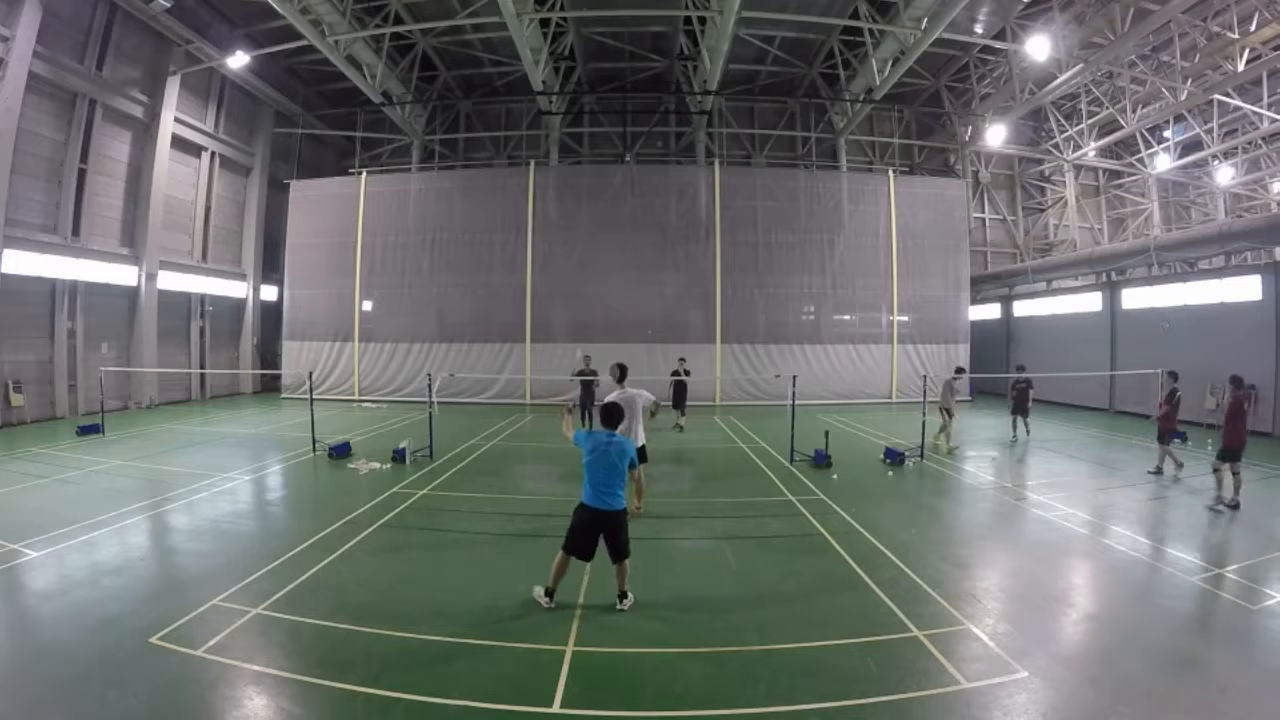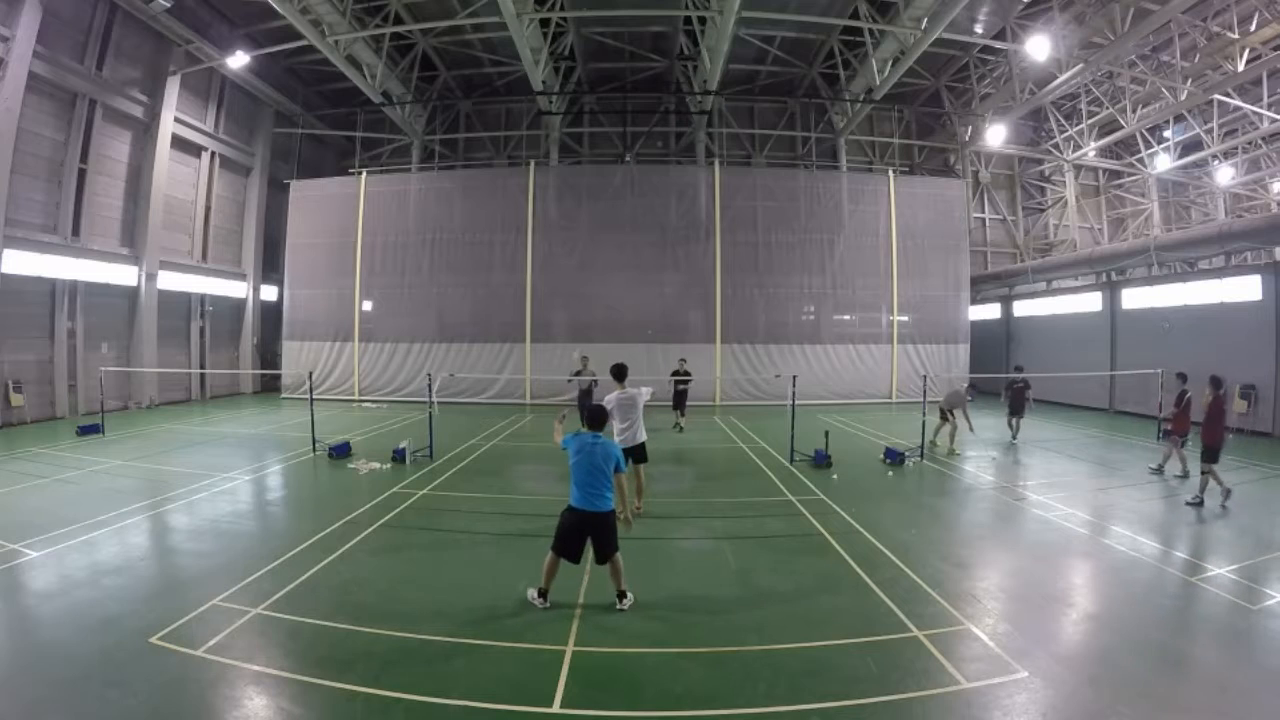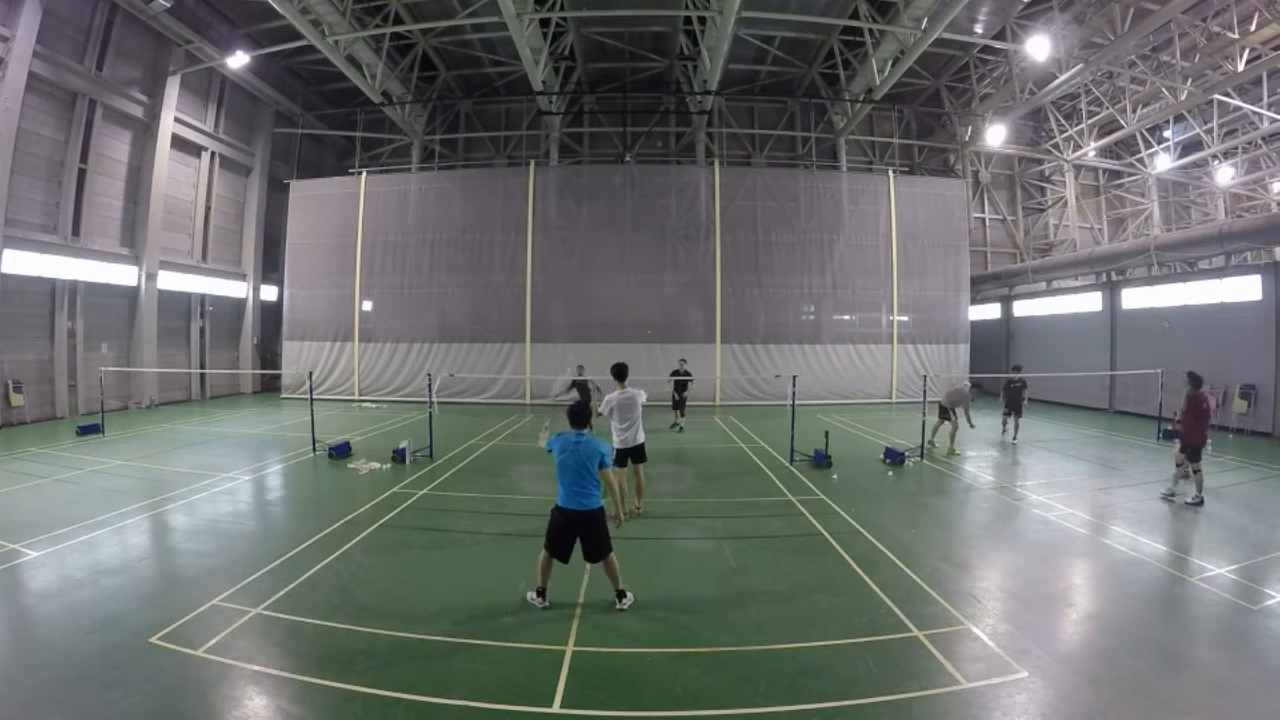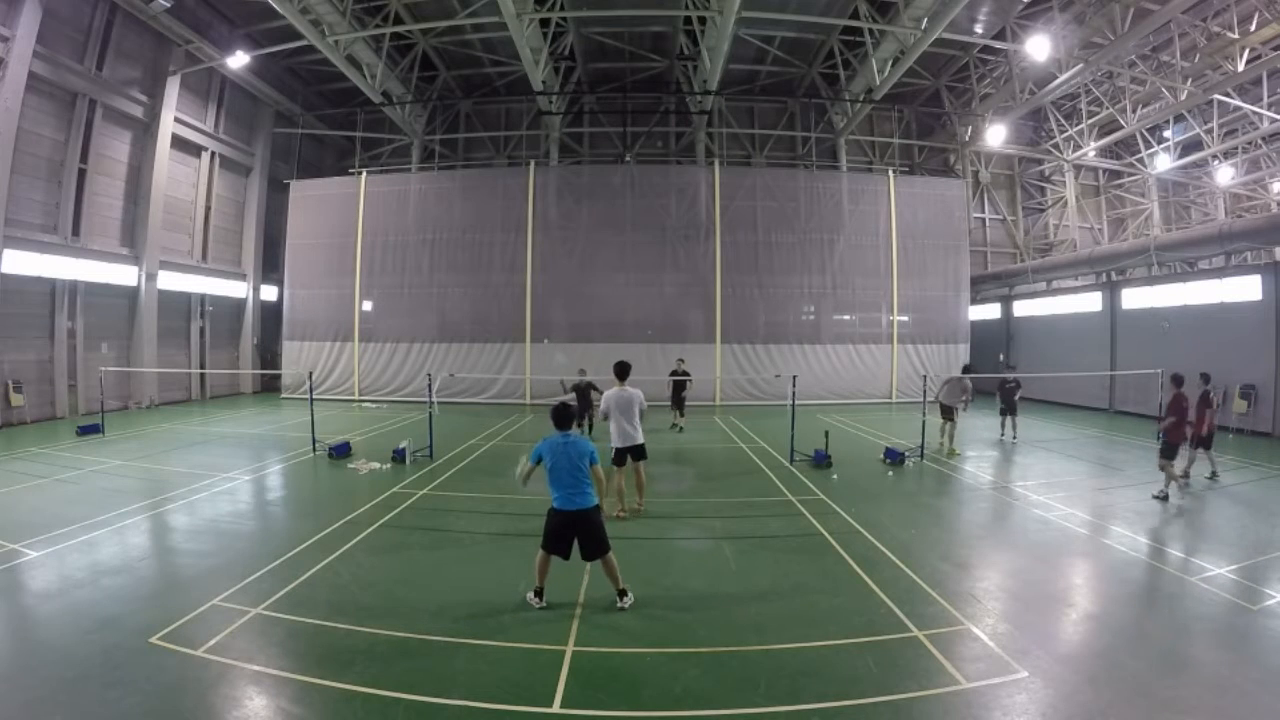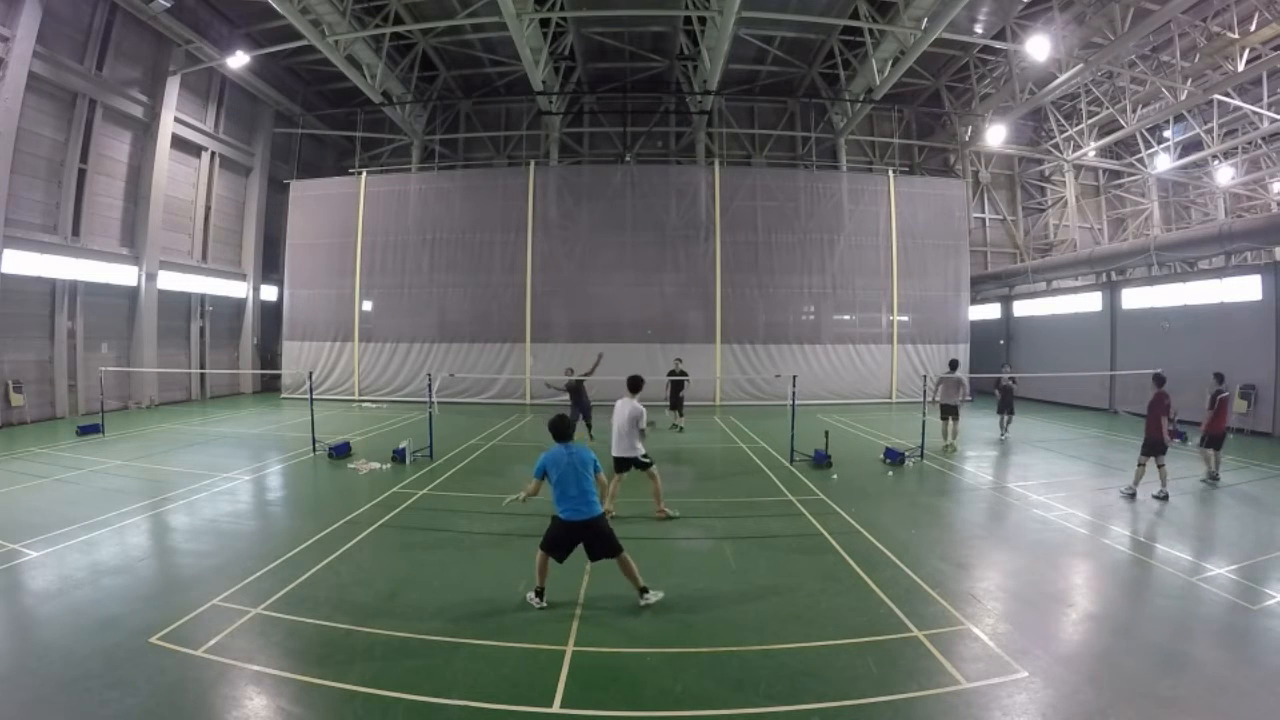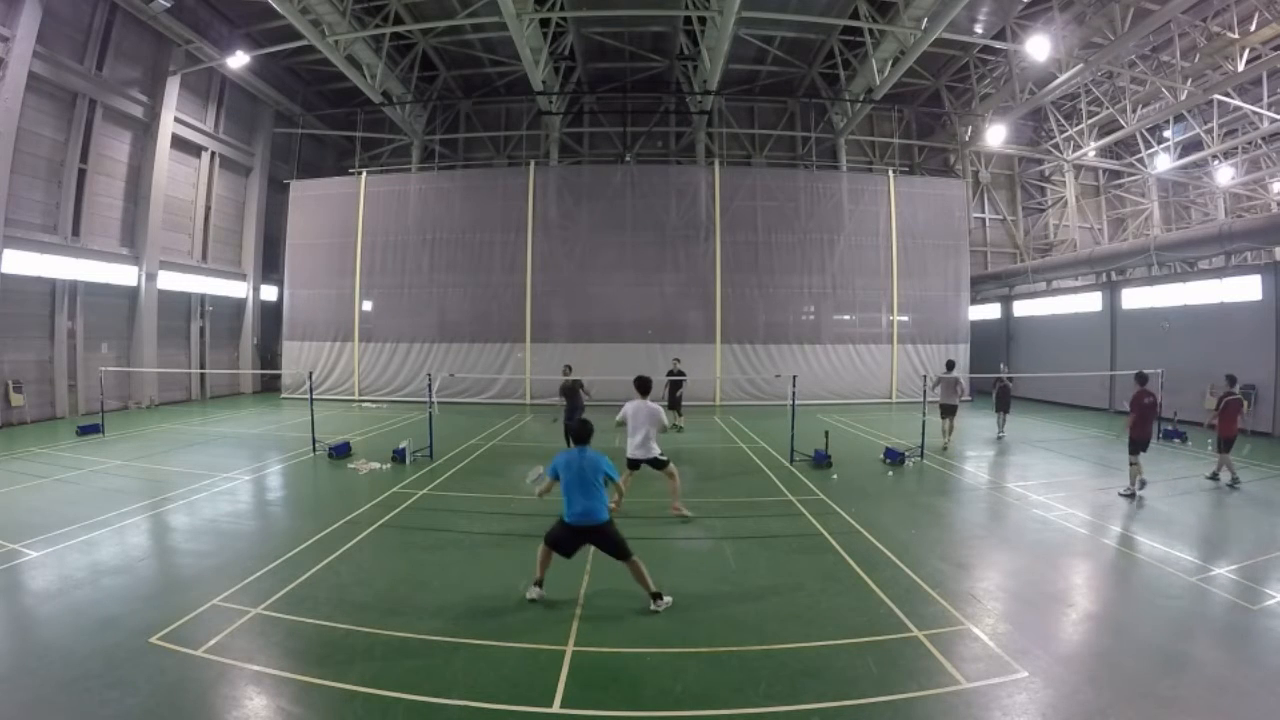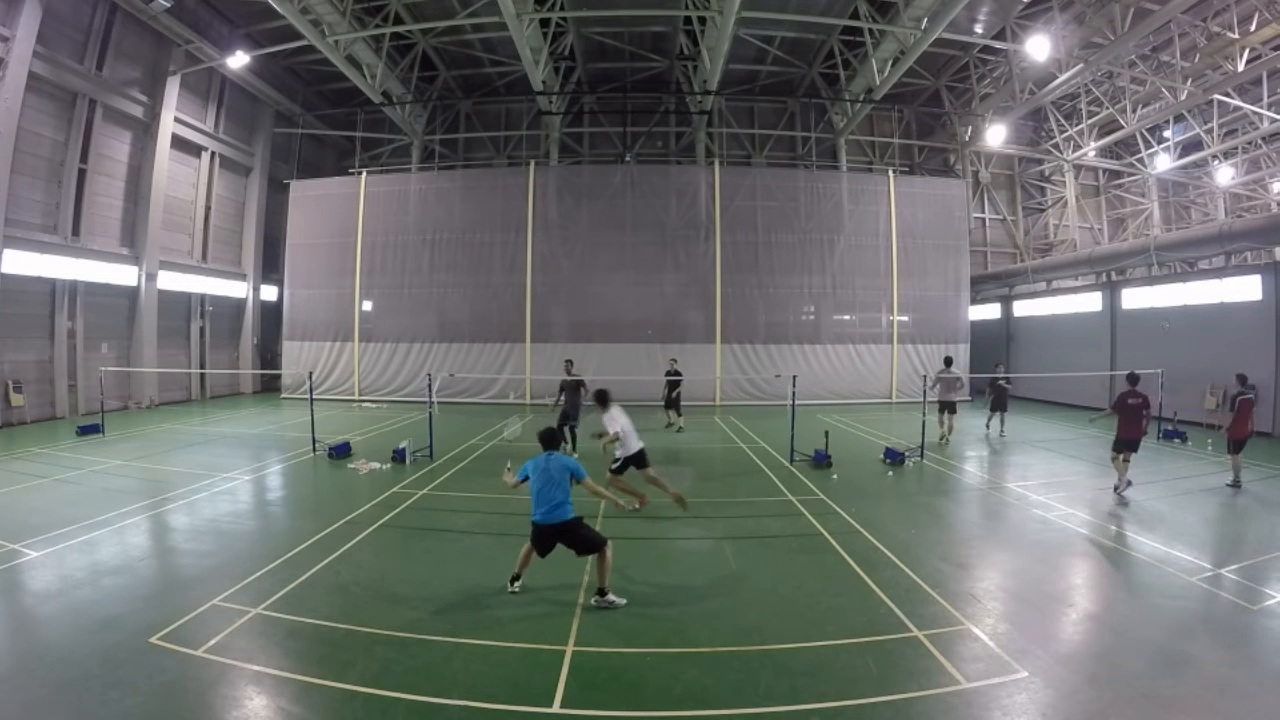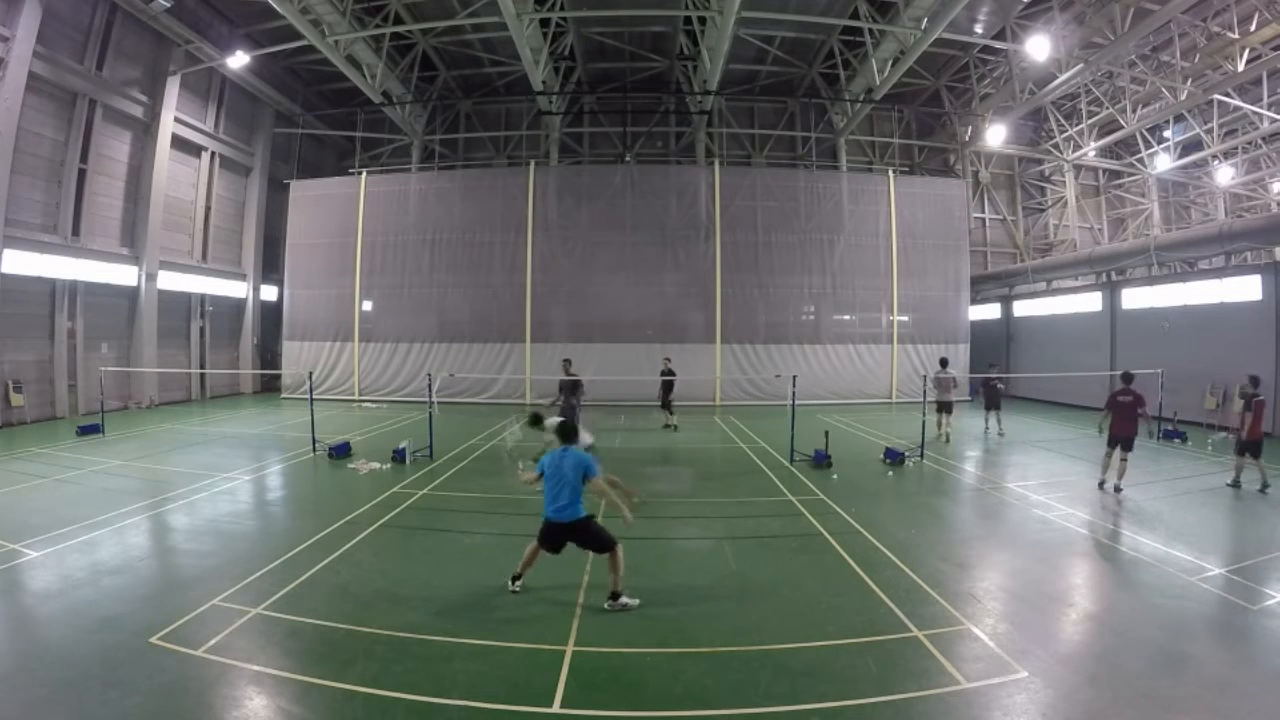
dt=0.3s
person 1, frame 1
left shoulder: (588, 438)
right shoulder: (628, 446)
left elbow: (566, 431)
right elbow: (633, 475)
left wrist: (567, 414)
left hip: (589, 509)
right hip: (616, 510)
left knee: (567, 552)
right knee: (621, 555)
left ankle: (548, 594)
right ankle: (623, 596)
person 1, frame 2
left shoulder: (575, 441)
right shoulder: (614, 449)
left elbow: (557, 437)
right elbow: (621, 486)
left wrist: (559, 421)
right wrist: (626, 511)
left hip: (577, 510)
right hip: (604, 512)
left knee: (556, 552)
right knee: (612, 554)
left ankle: (541, 595)
right ankle: (622, 596)
person 1, frame 3
left shoulder: (557, 441)
right shoulder: (599, 446)
left elbow: (543, 443)
right elbow: (610, 481)
left wrist: (544, 431)
right wrist: (618, 509)
left hip: (564, 510)
right hip: (592, 510)
left knee: (548, 552)
right knee: (606, 554)
left ankle: (540, 594)
right ankle: (621, 596)
person 1, frame 4
left shoulder: (544, 446)
right shoulder: (586, 445)
left elbow: (526, 473)
right elbow: (599, 478)
left wrist: (522, 479)
right wrist: (600, 502)
left hip: (560, 510)
right hip: (588, 509)
left knee: (545, 551)
right knee: (605, 553)
left ankle: (538, 595)
right ankle: (622, 595)
person 1, frame 5
left shoulder: (546, 458)
right shoulder: (587, 454)
left elbow: (534, 491)
right elbow: (603, 484)
left wrist: (522, 495)
right wrist: (599, 503)
left hip: (565, 520)
right hip: (593, 517)
left knee: (544, 552)
right knee: (619, 554)
left ankle: (539, 595)
right ankle: (645, 592)
person 1, frame 6
left shoulder: (560, 459)
right shoulder: (602, 460)
left elbow: (545, 489)
right elbow: (620, 490)
left wrist: (538, 491)
left hip: (571, 523)
right hip: (600, 522)
left knee: (547, 544)
right knee: (630, 559)
left ankle: (537, 587)
right ankle: (656, 598)
person 1, frame 7
left shoulder: (531, 464)
right shoulder: (570, 463)
left elbow: (512, 483)
right elbow: (592, 488)
left wrist: (506, 476)
right wrist: (616, 500)
left hip: (540, 523)
right hip: (565, 522)
left knee: (531, 544)
right knee: (605, 546)
left ankle: (515, 580)
right ankle: (602, 593)
person 1, frame 8
left shoulder: (548, 458)
right shoulder: (584, 459)
left elbow: (531, 479)
right elbow: (600, 488)
left wrist: (523, 474)
right wrist: (623, 509)
left hip: (553, 520)
right hip: (577, 520)
left knee: (538, 544)
right knee: (615, 548)
left ankle: (516, 579)
right ankle: (616, 597)
